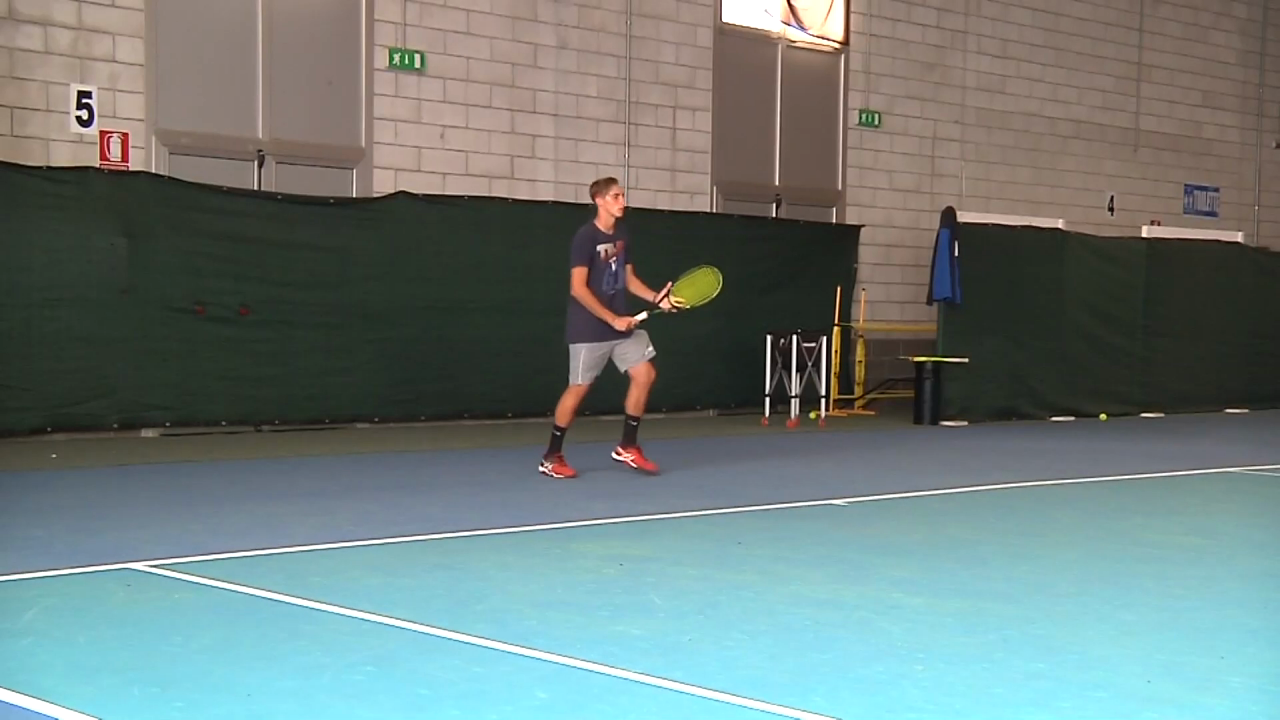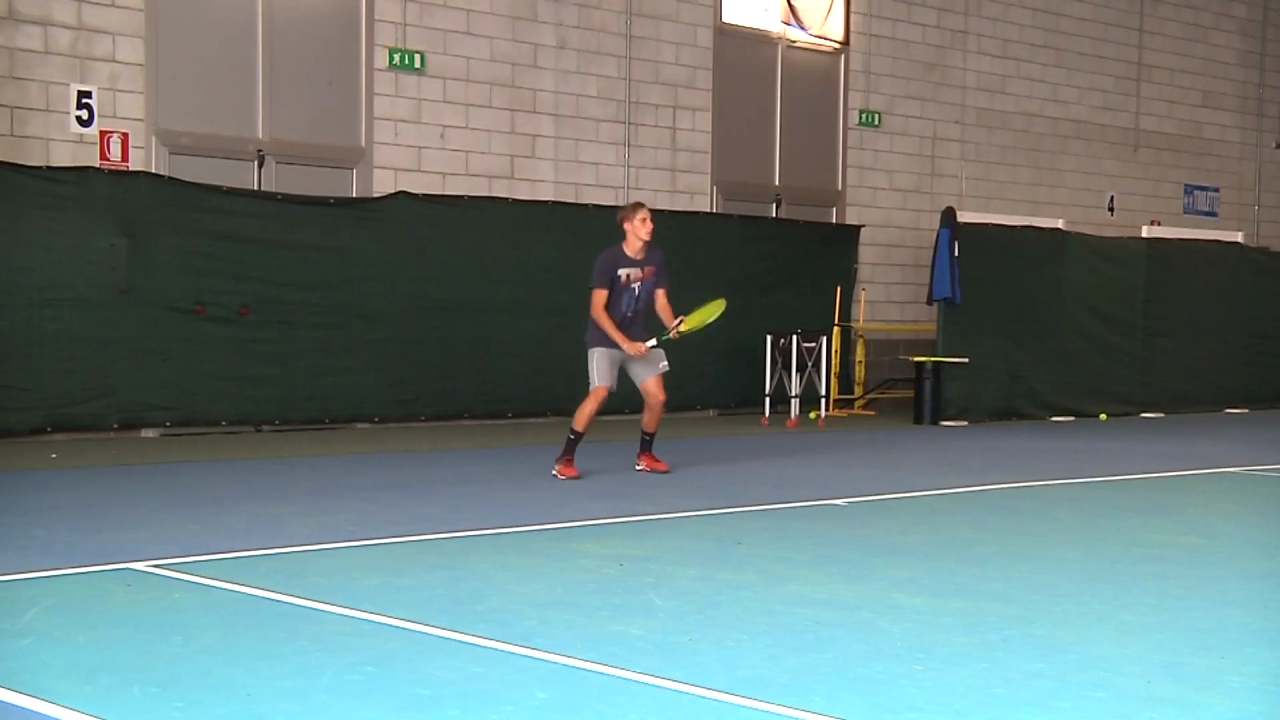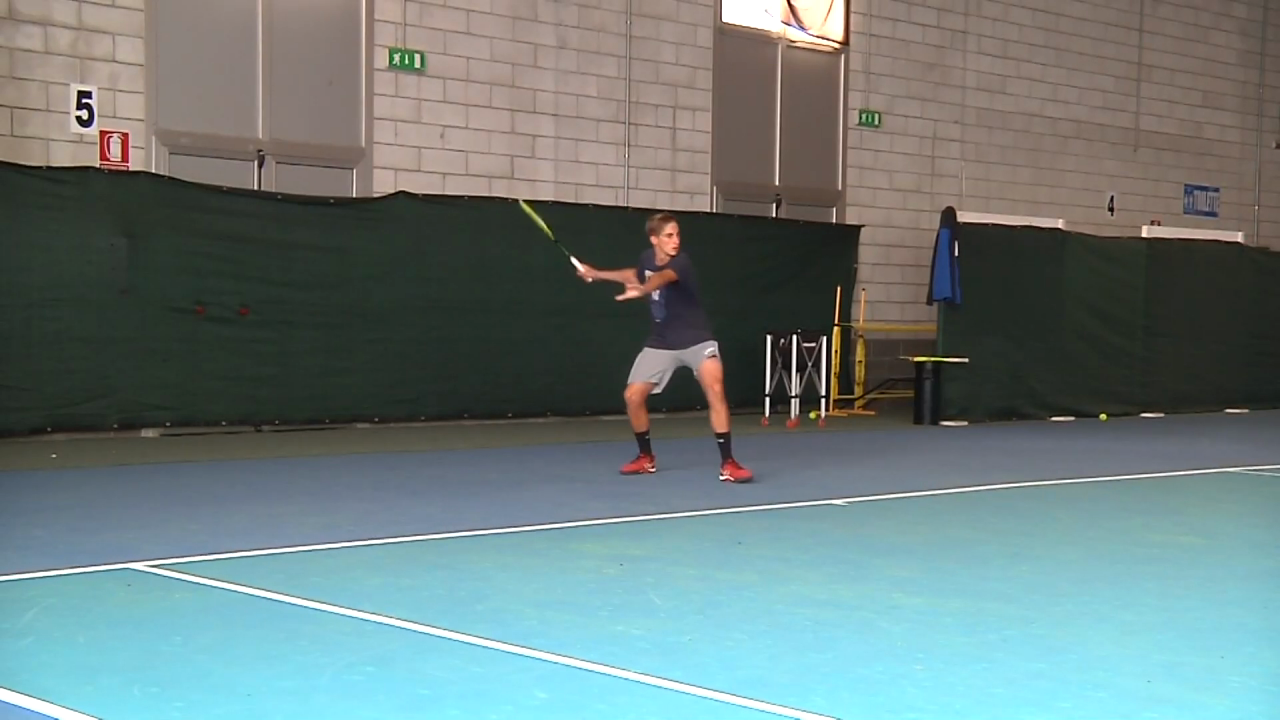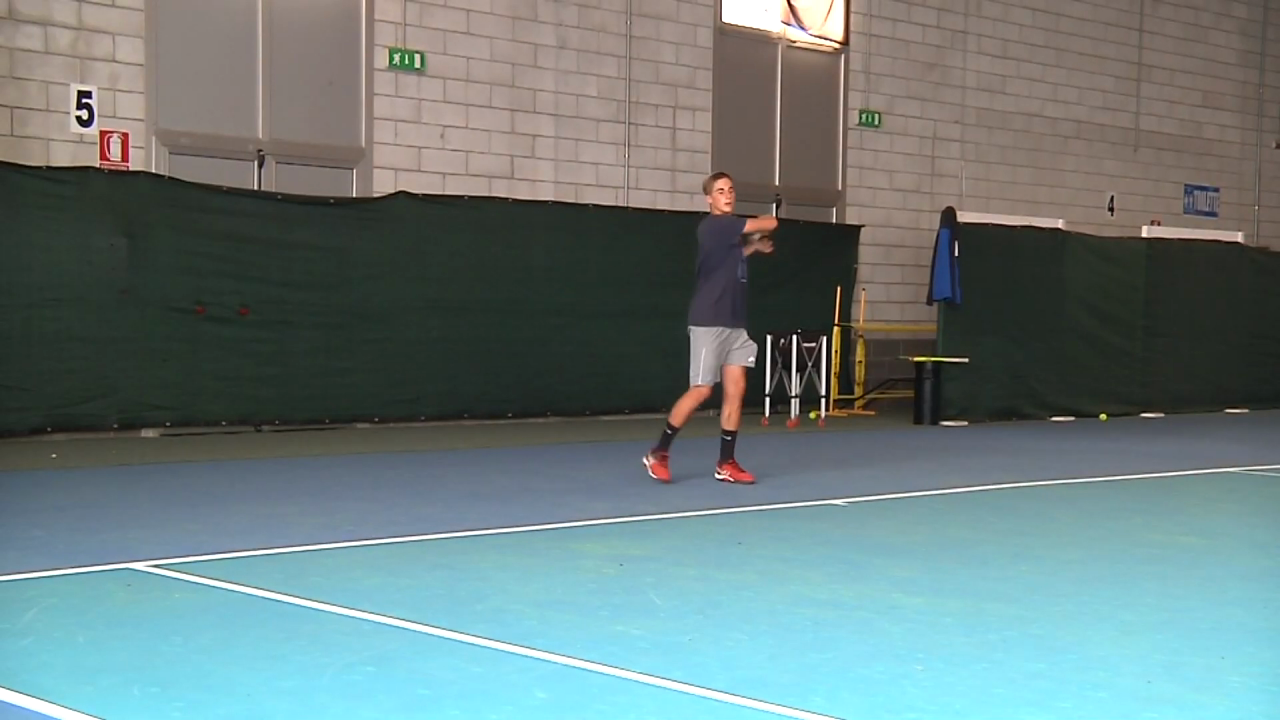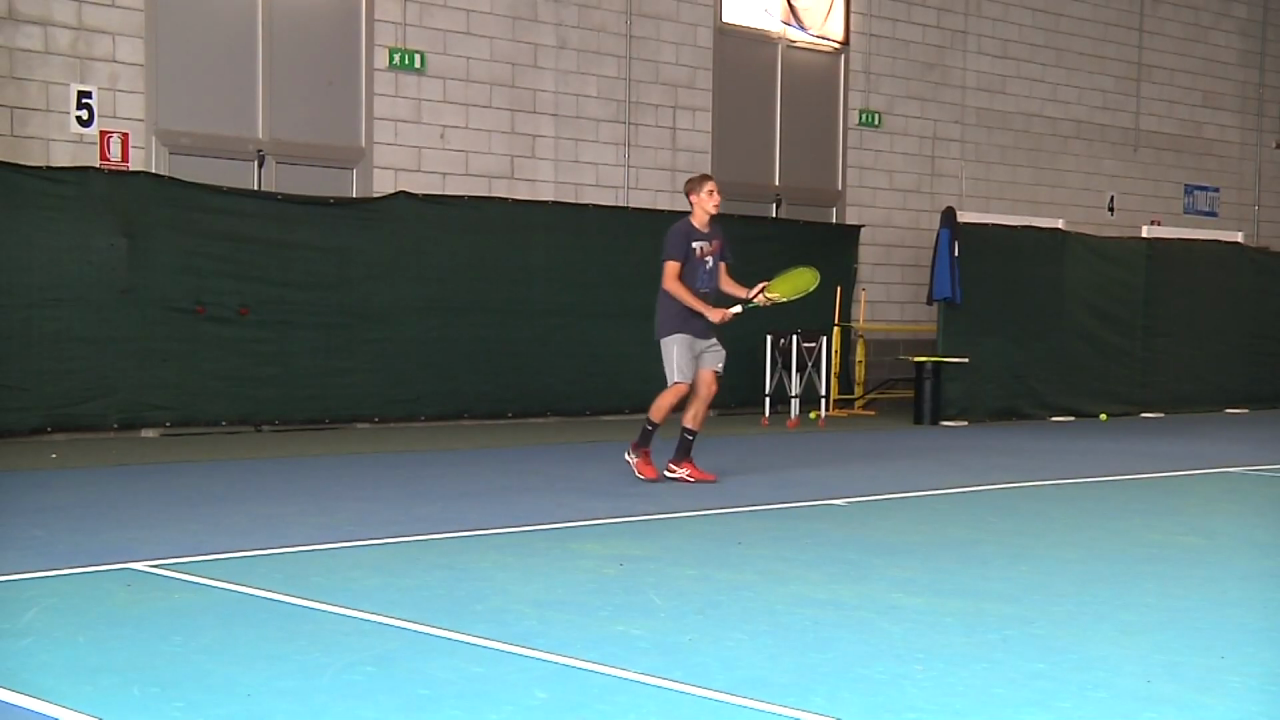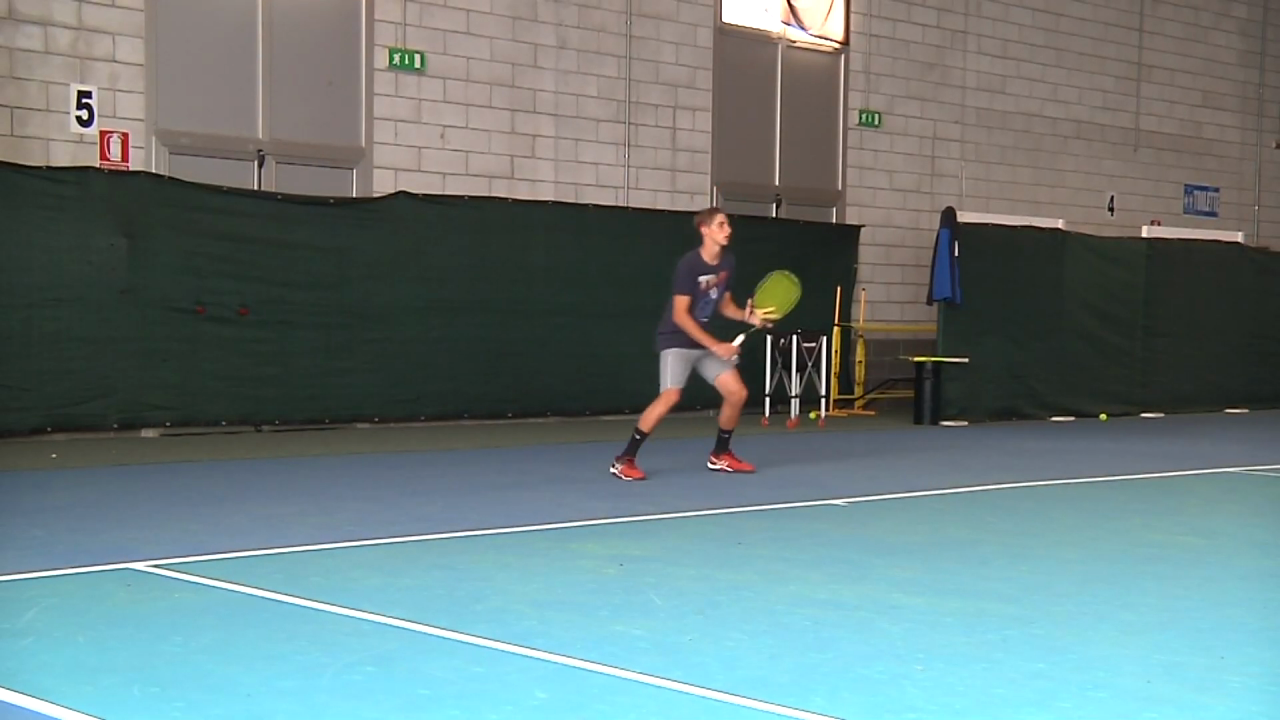
dt=0.7s
person 1, frame 1
left shoulder: (622, 235)
right shoulder: (585, 237)
right elbow: (577, 289)
left wrist: (657, 298)
right wrist: (613, 319)
left hip: (620, 326)
right hip: (588, 328)
left knee: (645, 374)
right knee: (579, 388)
left ankle: (628, 446)
right ankle: (552, 457)
person 1, frame 2
left shoulder: (656, 258)
right shoulder: (608, 259)
left elbow: (661, 302)
right elbow: (597, 309)
left wrist: (672, 324)
right wrist: (624, 342)
left hip: (640, 340)
right hip: (606, 340)
left knee: (657, 396)
right knee: (599, 394)
left ankle: (645, 454)
right ankle: (565, 458)
person 1, frame 3
left shoulder: (681, 263)
right shoulder: (647, 257)
left elbow: (661, 279)
right elbow: (636, 276)
left wrist: (641, 289)
right wrist: (595, 274)
left hip: (696, 339)
right hip: (660, 343)
left knee: (715, 390)
right knee: (632, 396)
left ankle: (728, 463)
right ankle: (646, 456)
person 1, frame 4
left shoulder: (725, 227)
right shoulder: (718, 224)
right elbow: (769, 223)
left wrist: (753, 245)
right wrist: (757, 231)
left hip: (732, 322)
right hip: (708, 321)
left knee: (735, 389)
right knee: (701, 390)
left ankle: (725, 462)
right ankle: (658, 453)
person 1, frame 5
left shoulder: (717, 235)
right shoulder: (679, 232)
left elbow: (722, 280)
right elbow: (669, 282)
left wrist: (749, 294)
right wrist: (708, 310)
left hip: (702, 327)
right hip: (676, 323)
left knee: (707, 388)
right knee: (681, 386)
left ankle: (680, 461)
right ankle: (639, 448)
person 1, frame 6
left shoulder: (727, 262)
right shoulder: (688, 265)
right elbow: (679, 315)
left wrist: (746, 315)
right wrist: (714, 345)
left hip: (707, 341)
right hip: (676, 339)
left knee: (737, 393)
right knee: (670, 396)
left ankle: (720, 453)
right ankle: (625, 459)
